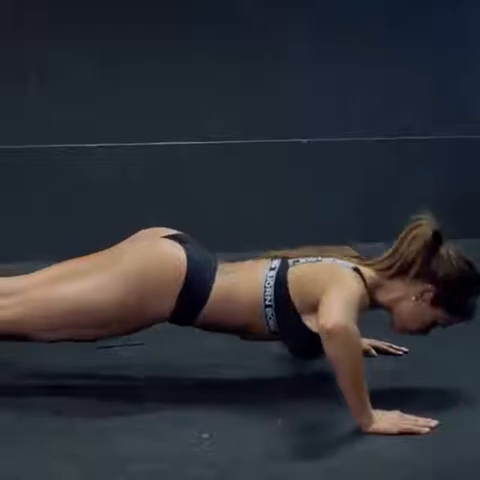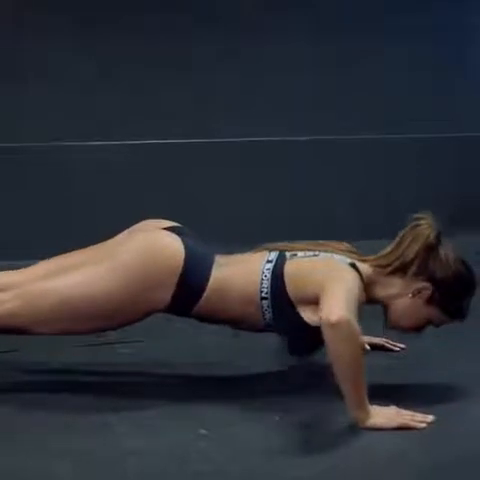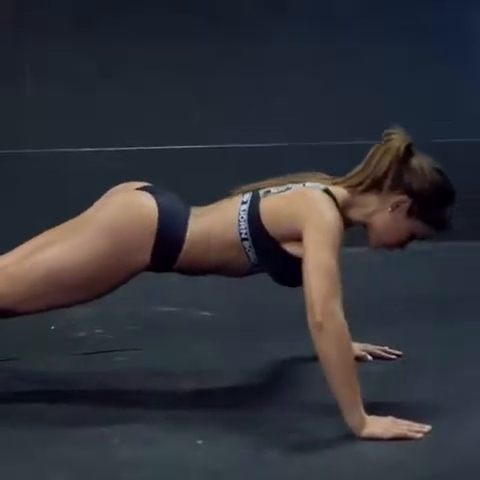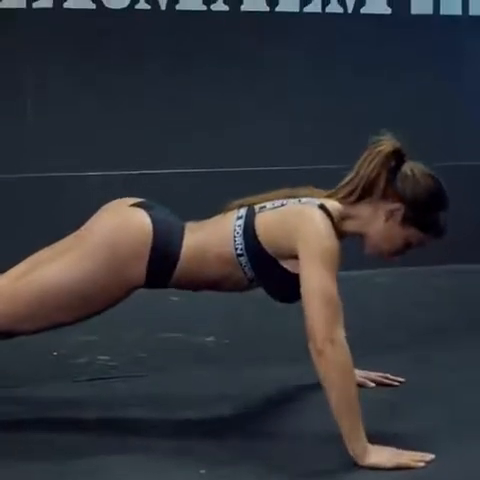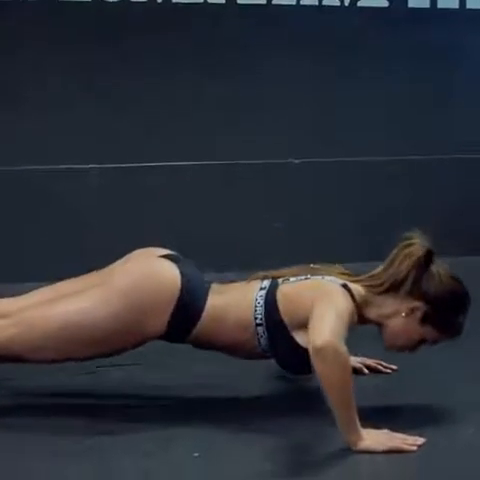
dt=1s
person 1, frame 1
left shoulder: (354, 265)
right shoulder: (351, 285)
right elbow: (333, 328)
left wrist: (347, 339)
right wrist: (368, 418)
left hip: (166, 251)
right hip: (163, 282)
person 1, frame 2
left shoulder: (351, 261)
right shoulder: (348, 280)
right elbow: (336, 321)
left wrist: (348, 337)
right wrist: (364, 414)
left hip: (165, 243)
right hip: (161, 271)
person 1, frame 3
left shoulder: (328, 197)
right shoulder: (324, 214)
right elbow: (323, 316)
left wrist: (337, 344)
right wrist: (360, 421)
left hip: (143, 210)
right hip: (137, 231)
person 1, frame 4
left shoulder: (321, 213)
right shoulder: (318, 231)
right elbow: (325, 341)
left wrist: (340, 371)
right wrist: (362, 451)
left hip: (137, 226)
right hip: (132, 246)
person 1, frame 5
left shoulder: (346, 285)
right shoulder: (340, 302)
right elbow: (323, 347)
left wrist: (337, 360)
right wrist: (357, 437)
left hip: (159, 270)
right hip: (155, 299)
